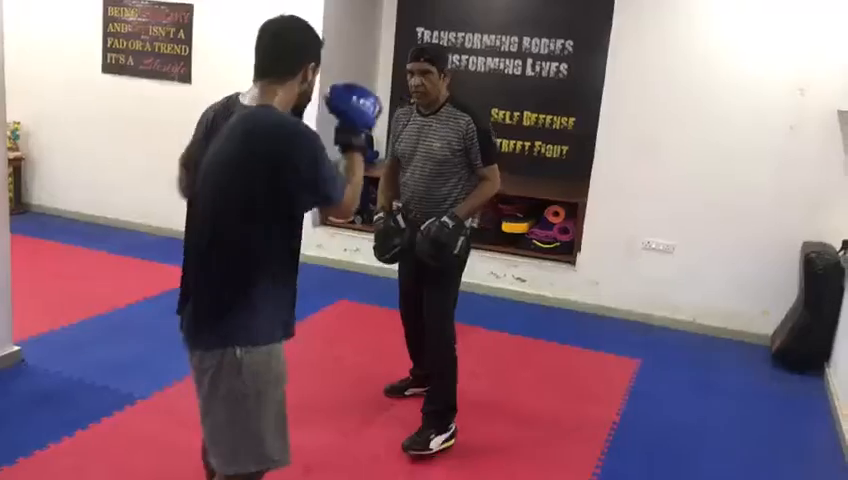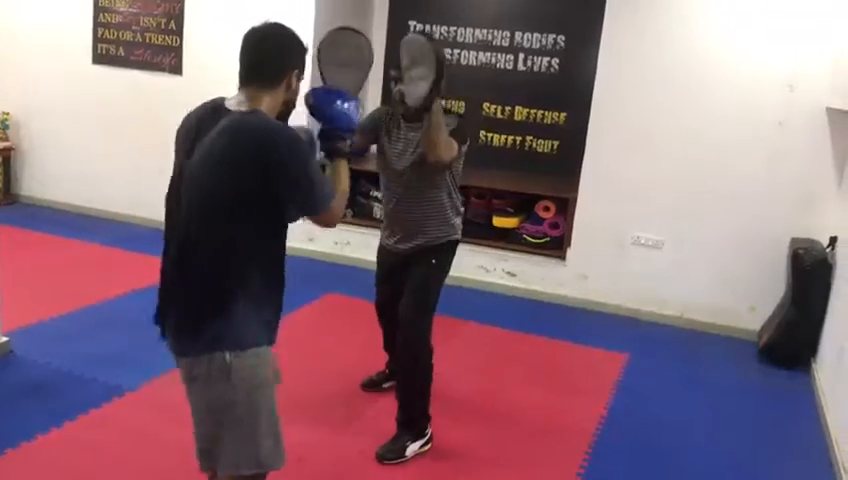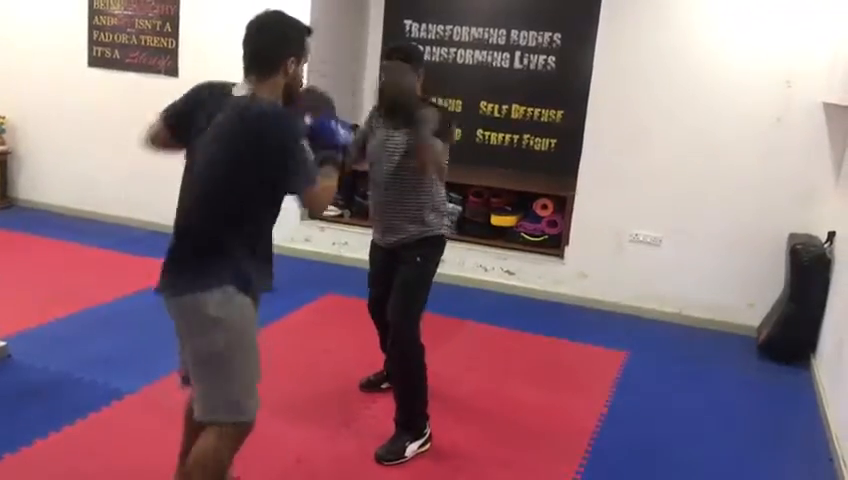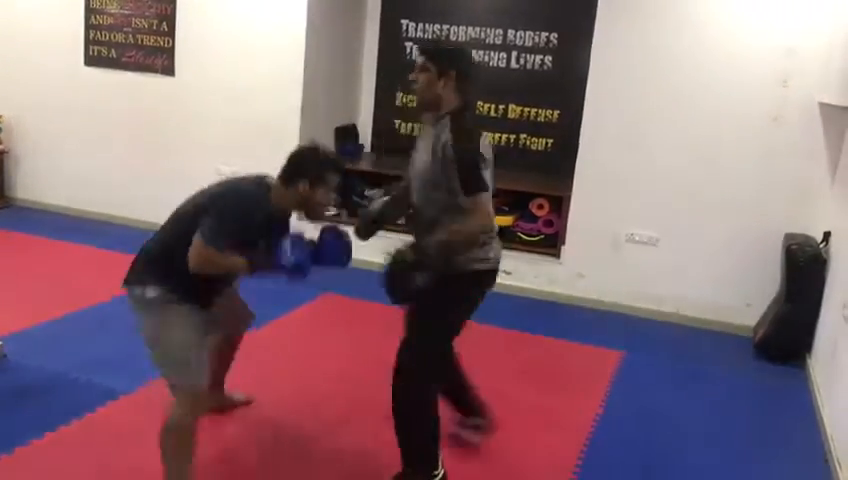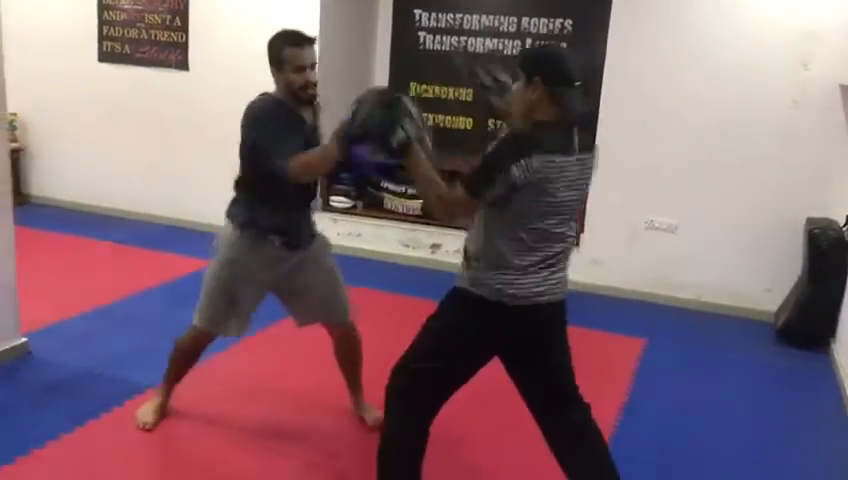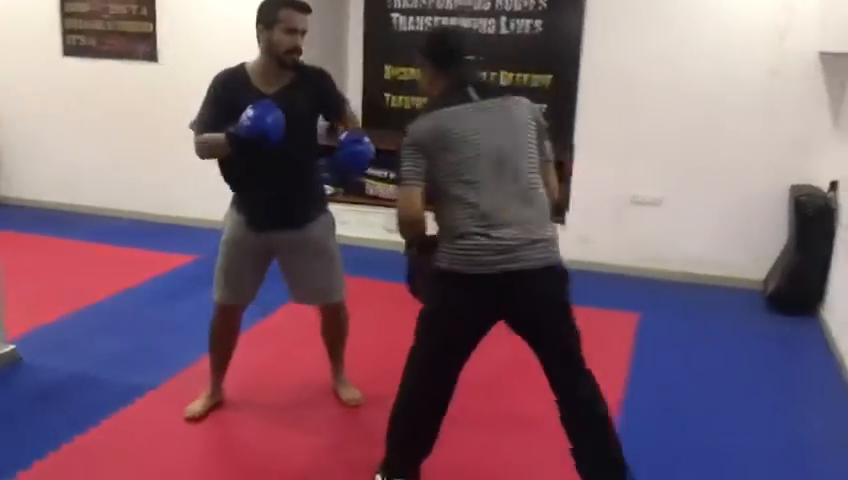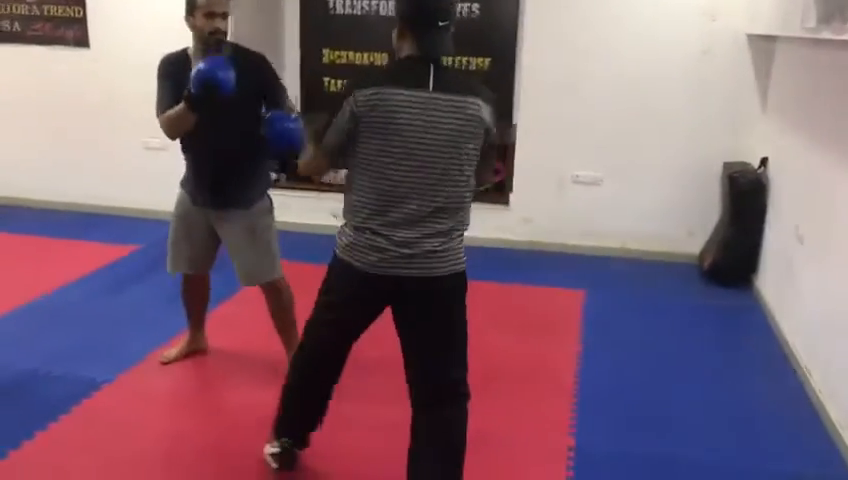
dt=0.7s
person 1, frame 1
left shoulder: (467, 123)
right shoulder: (401, 117)
left elbow: (491, 182)
right elbow: (390, 173)
left wrist: (454, 218)
right wrist: (383, 212)
left hip: (447, 236)
right hip: (411, 232)
left knee: (438, 321)
right knee: (410, 310)
left ankle: (440, 423)
right ankle: (422, 375)
person 1, frame 2
left shoulder: (451, 127)
right shoulder: (384, 119)
left elbow: (438, 156)
right elbow: (348, 140)
left wrist: (430, 103)
left hip: (434, 242)
right hip: (393, 239)
left knee: (414, 324)
right knee: (387, 309)
left ankle: (415, 429)
right ankle: (396, 369)
person 1, frame 3
left shoulder: (432, 117)
right shoulder: (378, 114)
left elbow: (430, 167)
right elbow: (355, 153)
left wrist: (409, 114)
left hip: (422, 238)
right hip: (384, 236)
left knee: (403, 323)
right knee: (380, 308)
left ankle: (415, 429)
right ankle: (396, 369)
person 1, frame 4
left shoulder: (461, 139)
right shoulder: (434, 124)
left elbow: (480, 220)
right elbow: (423, 191)
left wrist: (429, 250)
left hip: (462, 269)
right hip: (442, 262)
left knee: (415, 362)
right knee: (428, 345)
right ankle: (472, 413)
person 1, frame 5
left shoulder: (518, 148)
right shoulder: (581, 153)
left elbow: (448, 206)
left wrist: (411, 149)
left hip: (485, 301)
right hip: (545, 304)
left knee: (410, 389)
right knee: (564, 410)
person 1, frame 6
left shoulder: (424, 127)
right shoulder: (522, 109)
left elbow: (409, 213)
right elbow: (551, 192)
left wrist: (420, 250)
left hip: (468, 271)
right hip: (539, 265)
left knee: (428, 374)
right knee: (573, 379)
person 1, frame 7
left shoulder: (368, 91)
right shoulder: (478, 102)
left elbow: (311, 166)
left hip: (362, 261)
right hip: (438, 270)
left knee: (318, 352)
right knee: (442, 395)
left ankle: (286, 441)
person 2, frame 1
left shoulder: (219, 116)
right shoulder: (289, 137)
left elbow: (189, 186)
right elbow: (343, 205)
right wrist: (355, 145)
left hip: (209, 308)
right hip: (243, 323)
left knee: (224, 436)
person 2, frame 2
left shoulder: (200, 119)
right shoulder: (276, 140)
right elbow: (330, 214)
right wrist: (338, 151)
left hip: (191, 310)
right hip: (225, 327)
person 2, frame 3
left shoulder: (209, 99)
right shoulder: (270, 121)
left elbow: (157, 136)
right elbow: (319, 197)
right wrist: (330, 158)
left hip: (197, 275)
right hip: (216, 286)
left knee: (207, 392)
right knee: (232, 419)
person 2, frame 4
left shoulder: (270, 197)
right shoulder: (242, 202)
left elbow: (269, 248)
right elbow: (199, 259)
right wrist: (256, 262)
left hip: (198, 284)
right hip: (161, 288)
left knee: (237, 326)
right knee: (190, 394)
left ankle: (214, 395)
person 2, frame 5
left shoulder: (306, 107)
right shoulder: (265, 113)
right elbow: (299, 168)
left hip: (300, 239)
right hip: (250, 238)
left knee: (343, 326)
right knee: (205, 329)
left ankle: (358, 400)
right ankle: (162, 396)
person 2, frame 6
left shoulder: (314, 81)
right shoulder: (228, 84)
left elbow: (344, 116)
right elbow: (201, 144)
right wrist: (234, 138)
left hip: (307, 217)
right hip: (249, 217)
left knee: (332, 303)
right knee: (227, 306)
left ankle: (339, 376)
right ankle: (214, 389)
person 2, frame 7
left shoulder: (252, 63)
right shoulder: (172, 66)
left elbow: (284, 110)
right elbow: (169, 127)
left wrist: (283, 127)
right wrist: (194, 100)
left hip: (246, 195)
right hip: (196, 191)
left knee: (271, 280)
right knee: (192, 271)
left ankle: (296, 354)
right ankle: (196, 337)
